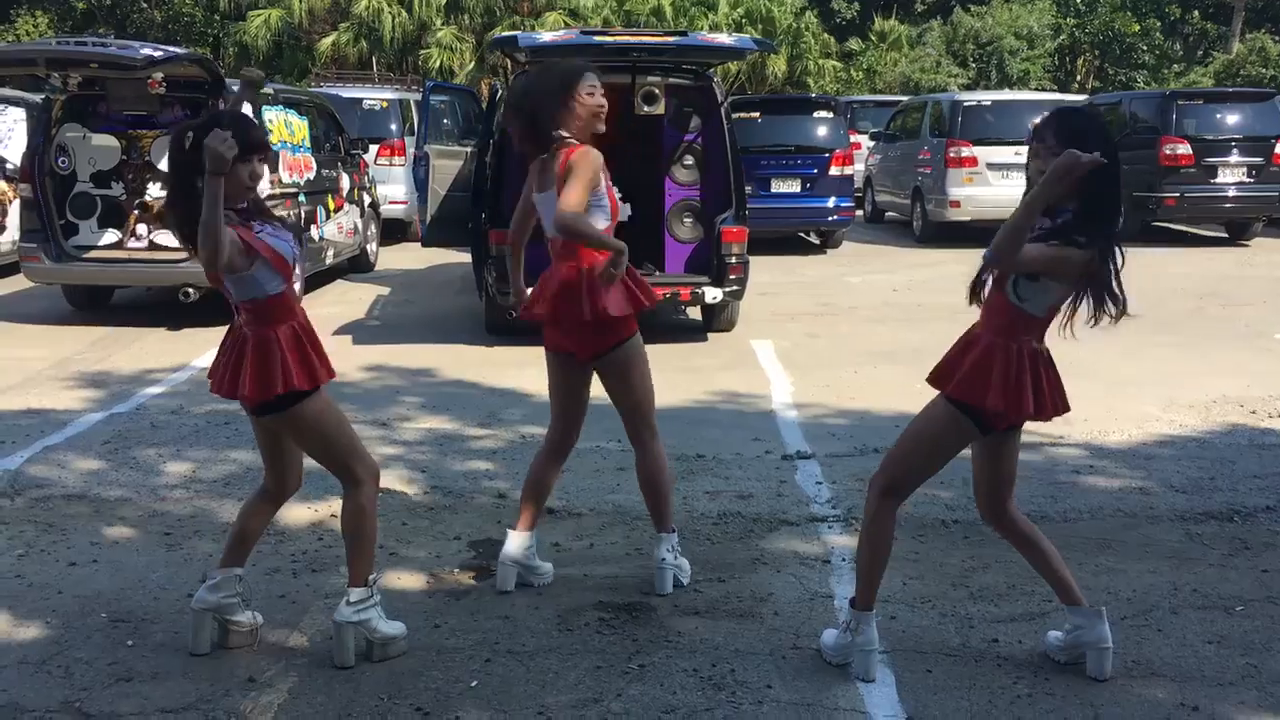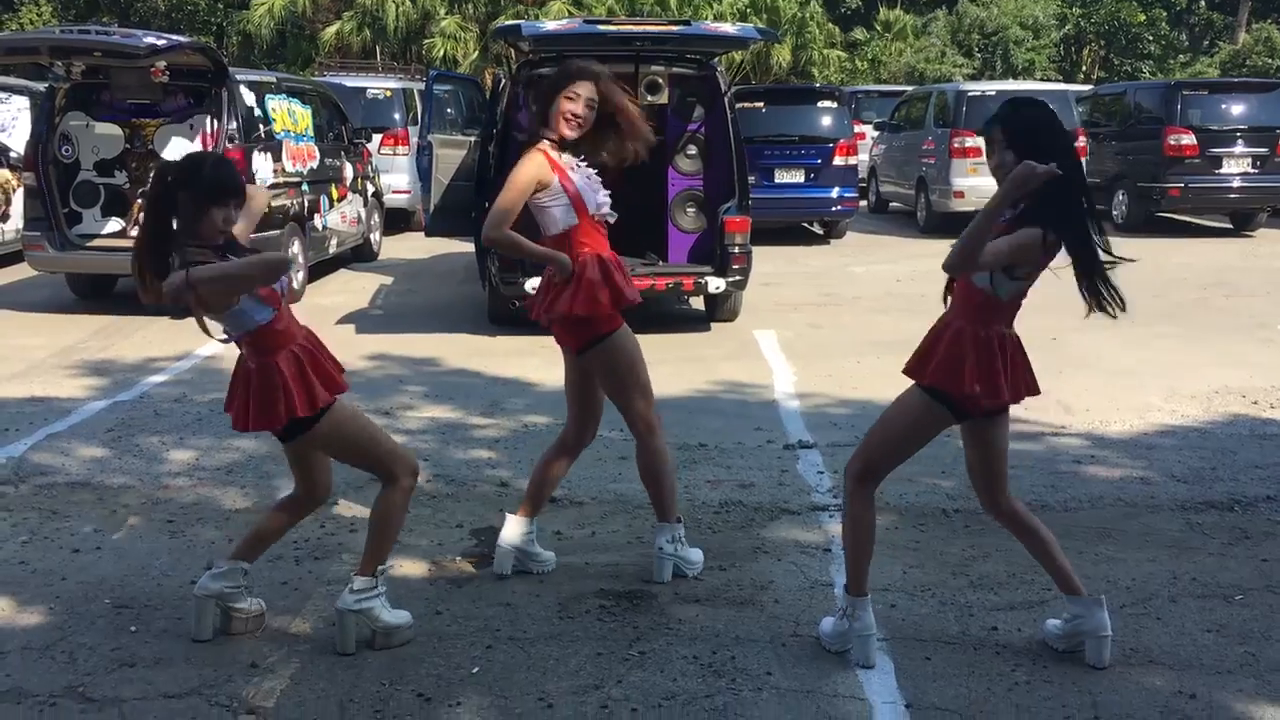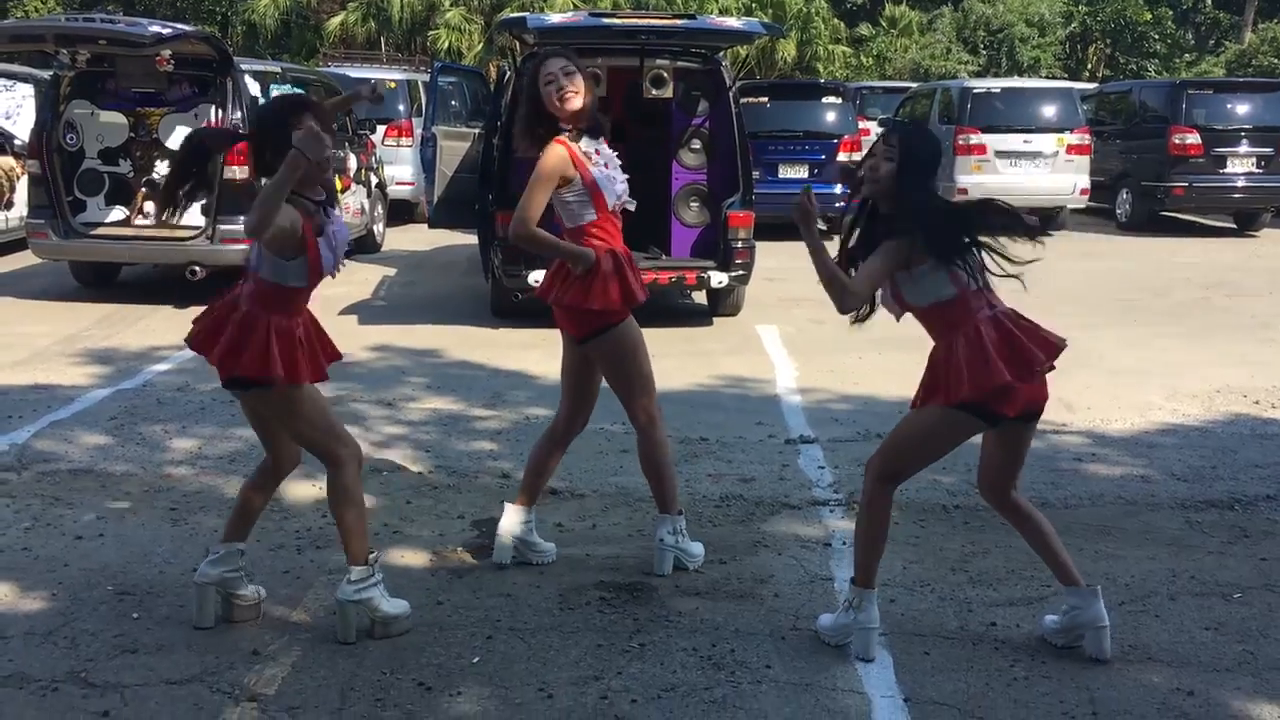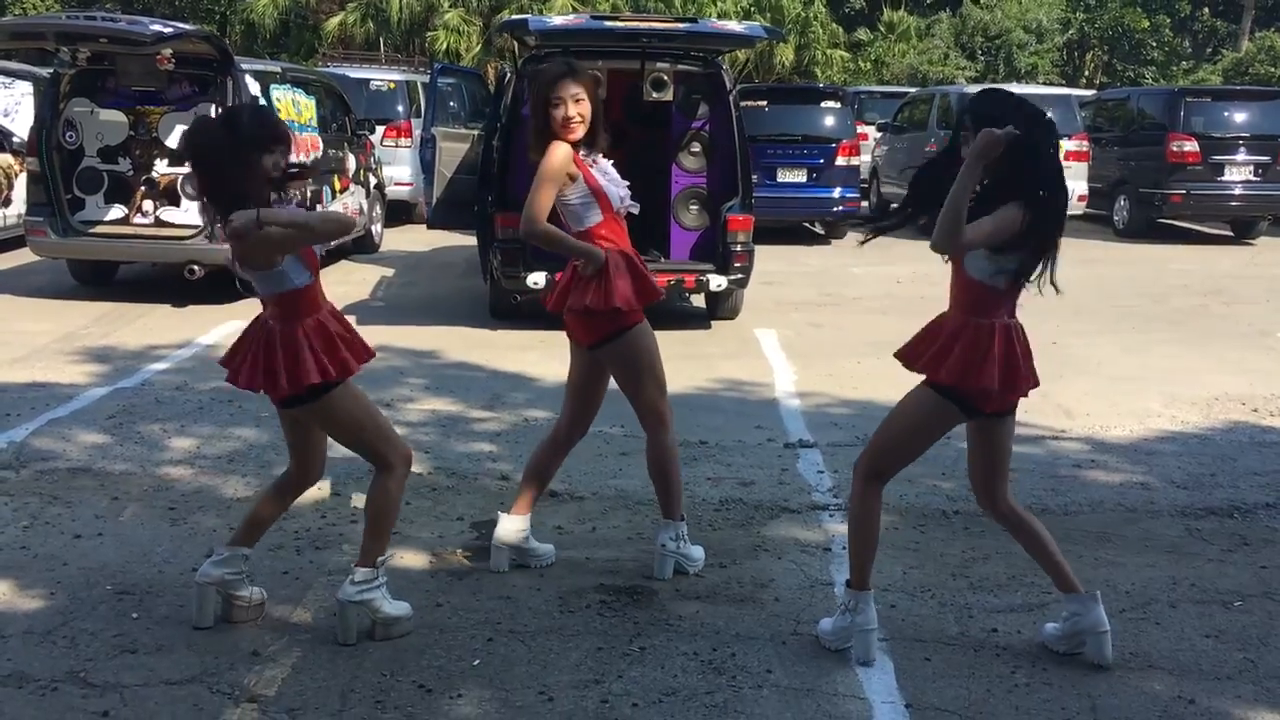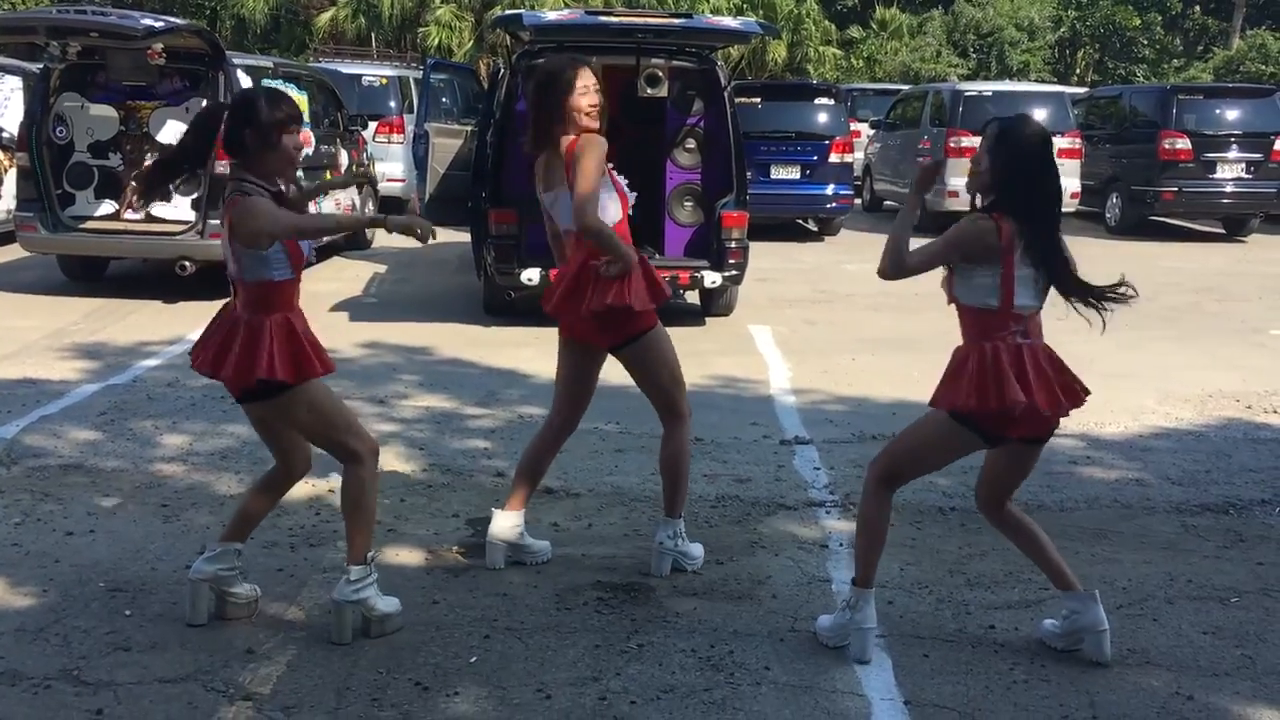
dt=0.3s
person 1, frame 1
left shoulder: (1079, 245)
right shoulder: (1055, 221)
left elbow: (1005, 261)
left wrist: (1041, 193)
left hip: (994, 374)
right hip: (1000, 373)
left knee: (886, 489)
right knee: (998, 509)
left ankle: (859, 632)
right ankle: (1085, 623)
person 1, frame 2
left shoulder: (1038, 229)
right shoulder: (1022, 207)
left elbow: (958, 263)
left wrist: (1006, 196)
left hip: (968, 361)
right hip: (981, 362)
left knee: (860, 475)
right knee: (998, 497)
left ankle: (855, 619)
right ankle: (1085, 611)
person 1, frame 3
left shoulder: (899, 228)
right shoulder: (928, 217)
left elbow: (849, 300)
left wrist: (811, 233)
left hip: (976, 369)
right hip: (1011, 362)
left knee: (880, 473)
right knee: (1001, 492)
left ankle: (859, 612)
right ankle: (1083, 605)
person 1, frame 4
left shoulder: (1019, 208)
right shoulder: (1007, 195)
left elbow: (946, 241)
left wrist: (974, 165)
left hip: (969, 357)
right hip: (993, 360)
left knee: (869, 472)
right knee: (994, 498)
left ankle: (858, 613)
right ankle: (1083, 611)
person 1, frame 5
left shoulder: (981, 229)
right shoulder: (1038, 231)
left elbow: (893, 266)
right elbow: (1097, 294)
left wrist: (914, 198)
left hip: (991, 384)
right hip: (1038, 388)
left knee: (881, 475)
right knee: (994, 502)
left ankle: (858, 612)
right ankle: (1082, 610)
person 2, frame 1
left shoulder: (246, 207)
right shoulder: (225, 233)
right elbow: (221, 263)
left wrist: (242, 115)
right wrist: (214, 174)
left hip: (273, 358)
right hip: (276, 364)
left knee: (281, 481)
right knee: (361, 475)
left ankle: (220, 595)
right ankle: (358, 608)
person 2, frame 2
left shoulder: (225, 246)
right shoulder: (205, 276)
left elbow: (260, 195)
right elbow: (278, 263)
right wrist: (189, 277)
left hip: (290, 376)
right hip: (287, 385)
left knee: (311, 492)
right knee: (402, 469)
left ankle: (222, 582)
right ankle: (364, 596)
person 2, frame 3
left shoulder: (310, 190)
right shoulder: (288, 211)
right elbow: (264, 232)
left wrist: (343, 103)
right wrist: (302, 161)
left hip: (265, 338)
right hip: (263, 346)
left knee: (282, 458)
right knee: (343, 454)
left ankle: (221, 571)
right ankle: (361, 586)
person 2, frame 4
left shoulder: (248, 212)
right shoulder: (258, 231)
right elbow: (343, 224)
right wrist: (266, 216)
left hip: (294, 347)
right hip: (305, 357)
left knee: (303, 470)
right knee: (394, 458)
left ankle: (224, 570)
right ankle: (365, 588)
person 2, frame 5
left shoulder: (250, 191)
right shoulder: (255, 207)
left elbow: (292, 224)
right elbow: (303, 227)
right wrist: (384, 219)
left hip: (253, 342)
right hip: (266, 350)
left knee: (292, 463)
right knee: (360, 451)
left ankle: (218, 565)
right ankle: (357, 584)
person 3, frame 1
left shoulder: (544, 160)
right shoulder: (586, 158)
left elbow: (518, 234)
right elbow: (569, 221)
left wrist: (518, 284)
right wrist: (615, 246)
left hip: (560, 305)
right hip: (597, 303)
left knee: (560, 437)
right knee: (645, 434)
left ankle: (519, 549)
right ankle: (667, 553)
person 3, frame 2
left shoulder: (572, 160)
right shoulder: (538, 160)
right elbow: (492, 232)
right wrist: (553, 260)
left hip: (586, 300)
right hip: (583, 301)
left knee: (578, 430)
right knee: (647, 423)
left ankle: (517, 535)
right ankle: (671, 542)
person 3, frame 3
left shoulder: (591, 143)
right shoulder: (558, 151)
right elbow: (521, 229)
right wrist: (580, 255)
left hip: (590, 292)
right hip: (593, 291)
left knee: (570, 418)
right knee: (647, 414)
left ankle: (516, 526)
right ankle: (671, 534)
person 3, frame 4
left shoulder: (584, 155)
right shoulder: (559, 153)
right elbow: (531, 225)
left wrist: (597, 256)
right wrist: (593, 254)
left hip: (600, 296)
right hip: (604, 296)
left knee: (571, 424)
right knee: (658, 419)
left ankle: (513, 530)
right ankle: (673, 539)
person 3, frame 5
left shoulder: (546, 157)
right shoulder: (589, 146)
right elbow: (588, 215)
right wrist: (623, 254)
left hip: (575, 298)
right hip: (618, 296)
left knee: (561, 420)
right knee: (677, 417)
left ankle: (507, 526)
right ankle: (672, 537)
